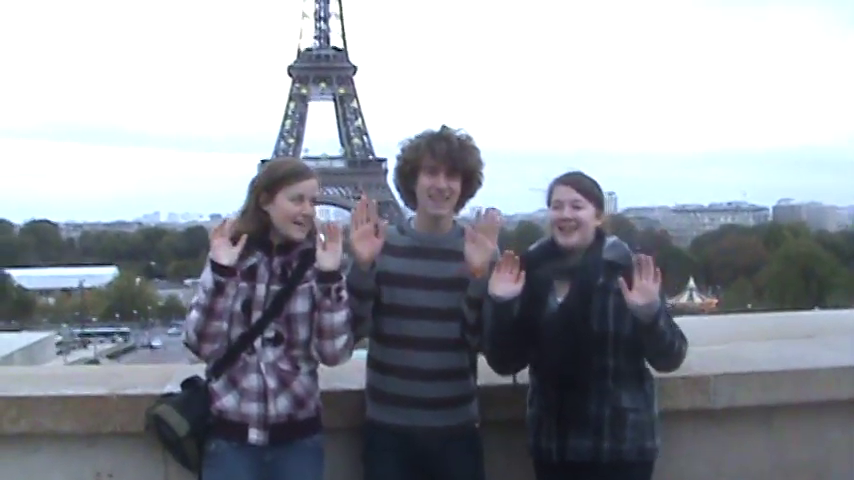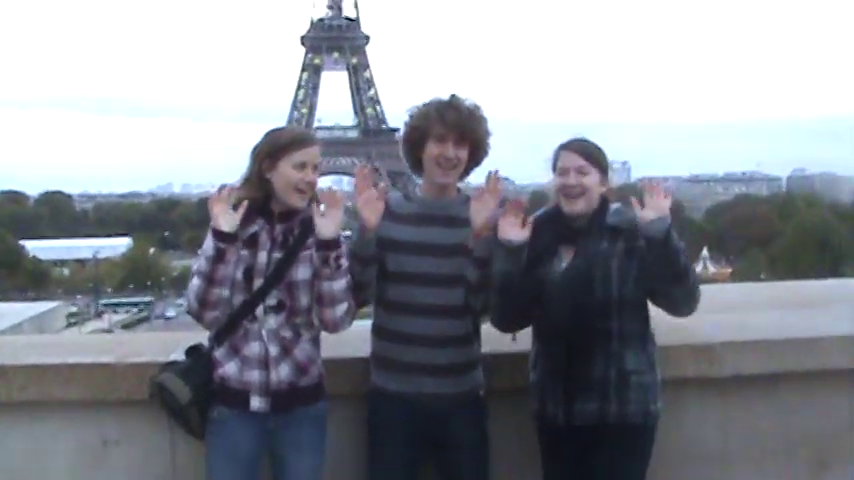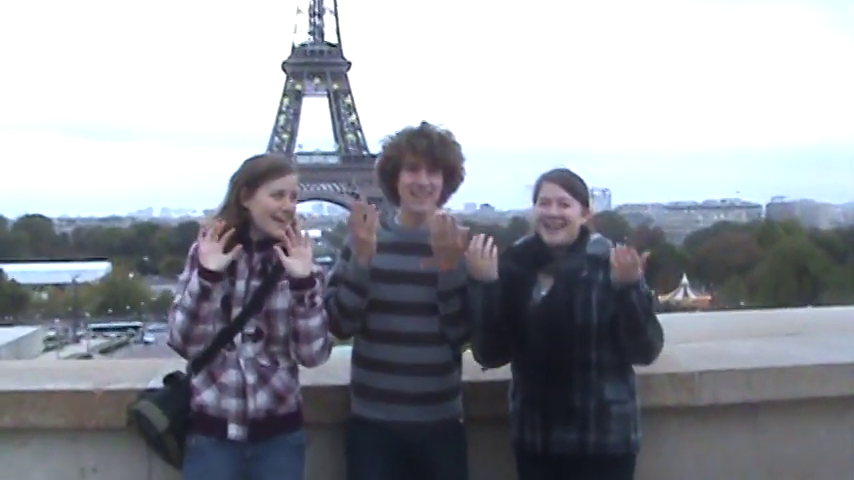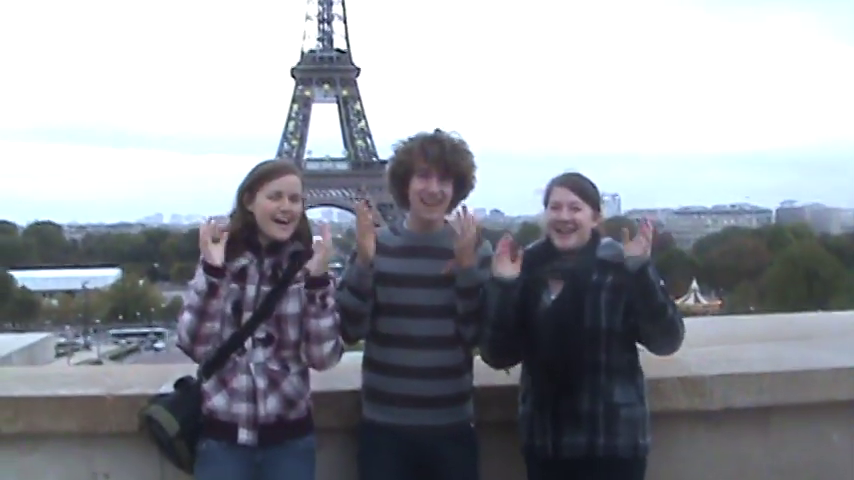
dt=0.3s
person 1, frame 1
left shoulder: (478, 248)
right shoulder: (382, 244)
left elbow: (480, 338)
right elbow: (355, 327)
left wrist: (479, 274)
right wrist: (362, 264)
left hip: (456, 425)
right hip: (389, 424)
person 1, frame 2
left shoulder: (483, 218)
right shoulder: (387, 211)
left elbow: (484, 305)
right elbow: (357, 295)
left wrist: (483, 236)
right wrist: (368, 231)
left hip: (461, 393)
right hip: (392, 392)
person 1, frame 3
left shoulder: (461, 245)
right shoulder: (363, 240)
left elbow: (461, 333)
right elbow: (340, 325)
left wrist: (449, 268)
right wrist: (362, 259)
left hip: (440, 421)
right hip: (372, 420)
person 1, frame 4
left shoulder: (474, 249)
right shoulder: (375, 245)
left elbow: (476, 334)
right elbow: (350, 330)
left wrist: (467, 265)
right wrist: (363, 264)
left hip: (452, 426)
right hip: (384, 426)
person 2, frame 1
left shoulder: (315, 262)
right shoulder: (230, 254)
left elbow: (334, 352)
right elbow: (204, 345)
left wrist: (329, 277)
right wrist: (220, 272)
left hip: (298, 436)
right hip: (232, 435)
person 2, frame 2
left shoulder: (317, 230)
right shoulder: (233, 224)
left elbow: (335, 320)
right elbow: (206, 314)
left wrist: (329, 244)
right wrist: (221, 240)
left hip: (301, 403)
right hip: (234, 402)
person 2, frame 3
left shoulder: (297, 259)
right shoulder: (208, 252)
left elbow: (313, 354)
right elbow: (186, 344)
left wrist: (303, 282)
right wrist: (207, 275)
left hip: (279, 433)
right hip: (212, 431)
person 2, frame 4
left shoulder: (308, 264)
right shoulder: (222, 258)
left elbow: (323, 357)
right elbow: (196, 347)
left wrist: (318, 281)
right wrist: (212, 272)
left hip: (290, 437)
right hip: (223, 434)
person 3, frame 1
left shoulder: (625, 272)
right shoulder: (531, 272)
left elbow: (668, 357)
right elbow: (505, 362)
left wrist: (648, 312)
right wrist: (501, 304)
left hip: (620, 443)
right hip: (553, 442)
person 3, frame 2
left shoulder: (632, 236)
right shoulder: (538, 237)
left elbow: (682, 303)
right elbow: (507, 320)
left wrist: (661, 233)
right wrist: (508, 252)
left hip: (623, 406)
right hip: (555, 407)
person 3, frame 3
left shoulder: (610, 266)
right shoulder: (514, 267)
left elbow: (645, 350)
right elbow: (490, 354)
left wrist: (628, 287)
right wrist: (485, 285)
left hip: (603, 437)
right hip: (535, 437)
person 3, frame 4
left shoulder: (623, 269)
right shoulder: (528, 270)
left elbow: (667, 340)
right elbow: (499, 356)
left wrist: (641, 270)
right wrist: (502, 288)
left hip: (613, 441)
right hip: (545, 440)
